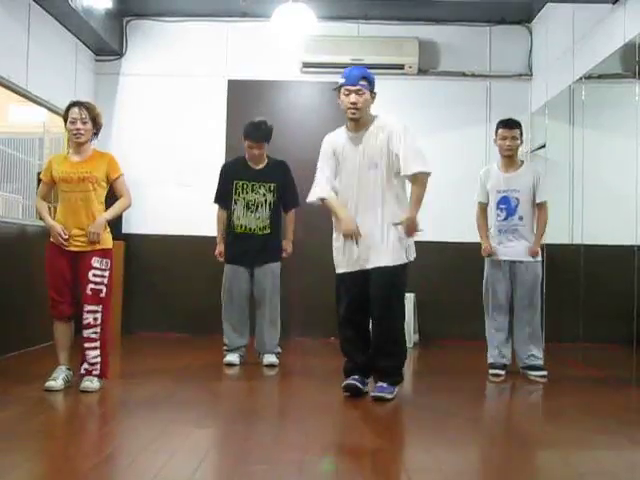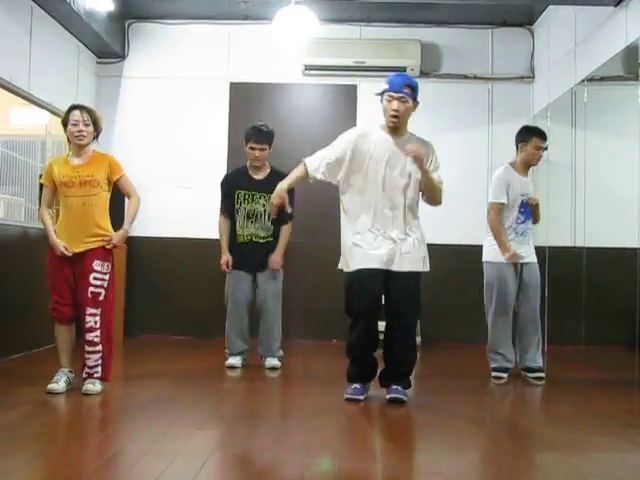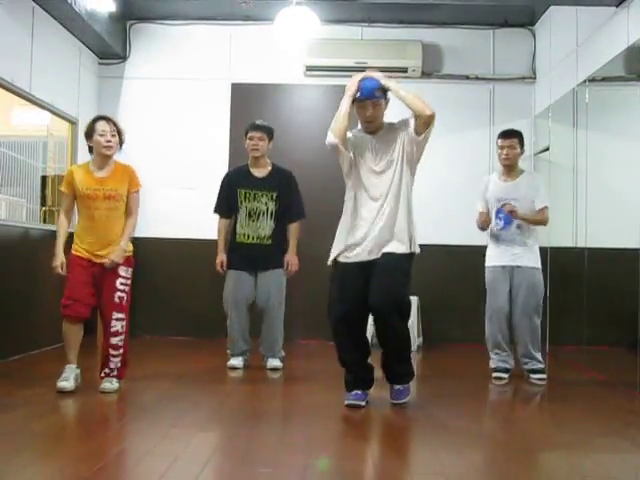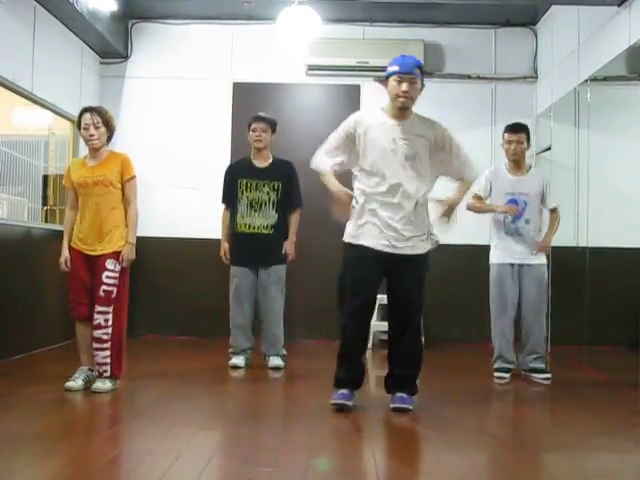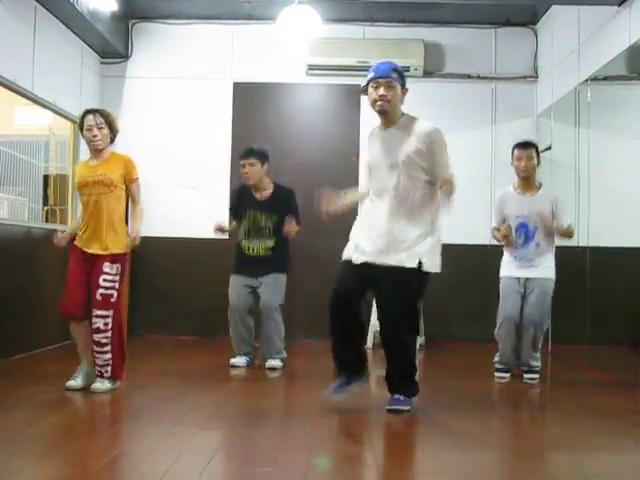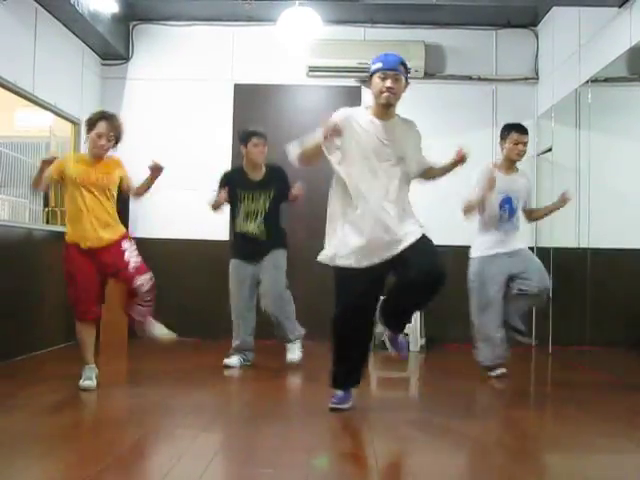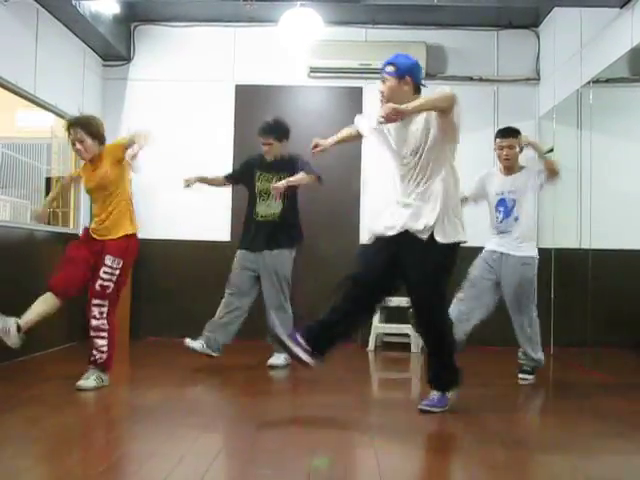
dt=0.7s
person 1, frame 1
left shoulder: (392, 130)
right shoulder: (332, 142)
left elbow: (419, 171)
right elbow: (323, 190)
left wrist: (412, 211)
right wrist: (342, 217)
left hip: (389, 240)
right hip: (351, 243)
left knee: (386, 311)
right knee: (349, 313)
left ankle: (387, 377)
right ankle: (356, 371)
person 1, frame 2
left shoulder: (423, 148)
right shoulder: (358, 138)
left elbow: (435, 199)
right elbow: (315, 164)
left wrist: (422, 168)
right wrist: (283, 186)
left hip: (406, 249)
right hip: (363, 247)
left knee: (404, 317)
right knee: (363, 314)
left ankle: (396, 380)
right ankle: (359, 378)
person 1, frame 3
left shoulder: (403, 136)
right shoulder: (351, 143)
left elbow: (427, 116)
right elbow: (335, 138)
left wrist: (391, 85)
right wrist: (349, 93)
left hip: (393, 245)
right hip: (351, 247)
left knee: (389, 313)
right knee: (343, 318)
left ankle: (400, 377)
right ankle: (357, 383)
person 1, frame 4
left shoulder: (435, 132)
right shoulder: (360, 123)
left elbow: (465, 171)
right elbow: (323, 158)
left wrist: (455, 197)
right wrist: (334, 186)
left hip: (412, 240)
right hip: (365, 234)
left knee: (408, 316)
right knee: (355, 310)
left ankle: (402, 386)
right ankle: (346, 384)
person 1, frame 5
left shoulder: (425, 132)
right shoulder: (375, 136)
left elbow: (444, 181)
left wrist: (445, 190)
right wrist: (347, 200)
left hip: (408, 245)
right hip: (365, 241)
left knee: (398, 323)
right knee: (341, 306)
left ankle: (402, 389)
right ankle: (351, 372)
person 1, frame 6
left shoulder: (410, 131)
right shoulder: (344, 120)
left elbow: (422, 172)
right elbow: (299, 158)
left wrist: (451, 165)
right wrist: (322, 139)
left hip: (402, 232)
right hip: (354, 238)
left knee: (429, 275)
right knee: (350, 317)
left ankle: (392, 319)
right ankle: (344, 384)
person 1, frame 7
left shoulder: (434, 116)
right shoulder: (384, 121)
left elbow: (449, 98)
right elbow: (360, 126)
left wrist: (404, 108)
right wrist: (328, 142)
left hip: (434, 228)
right hip: (397, 223)
left knee: (428, 309)
right knee: (363, 284)
left ankle: (444, 383)
right ankle: (312, 342)
person 2, frame 1
left shoulder: (106, 160)
right shoulder: (55, 162)
left elbow: (125, 198)
right elbow: (41, 199)
left wrist: (103, 219)
right wrist: (50, 224)
left hip: (96, 245)
right hip: (62, 244)
left knee: (93, 309)
right knee: (61, 308)
left ankle: (93, 371)
right ankle: (63, 368)
person 2, frame 2
left shoulder: (107, 162)
right shoulder: (55, 166)
left elbow: (133, 197)
right elbow: (45, 207)
left wrist: (124, 230)
right wrist: (52, 237)
left hip: (98, 247)
right hip: (63, 248)
left knee: (95, 311)
right knee: (62, 311)
left ankle: (95, 374)
right ankle: (65, 371)
person 2, frame 3
left shoulder: (127, 173)
right shoulder: (74, 174)
left elbow: (132, 215)
right elbow: (64, 215)
left wrist: (122, 248)
right wrist: (59, 251)
left hip: (116, 256)
right hip: (82, 255)
left knee: (115, 318)
right knee: (73, 310)
left ankle: (111, 373)
right ankle: (72, 368)
person 2, frame 4
left shoulder: (121, 161)
right shoulder: (74, 168)
left elbow: (131, 205)
right elbow: (71, 209)
left wrist: (131, 243)
right wrist: (65, 246)
left hip: (112, 247)
right hip: (80, 248)
left knee: (105, 310)
right knee: (81, 310)
left ankle: (108, 373)
right ankle: (86, 368)
person 2, frame 5
left shoulder: (123, 162)
right shoulder: (81, 168)
left elbow: (136, 201)
left wrist: (135, 227)
right wrist: (68, 230)
left hip: (113, 249)
right hip: (82, 246)
left knee: (104, 310)
right knee: (72, 308)
left ankle: (109, 374)
right ankle: (85, 364)
person 2, frame 6
left shoulder: (116, 166)
right shoulder: (68, 162)
left elbow: (135, 193)
right elbow: (38, 187)
left wrist: (152, 177)
right wrist: (43, 167)
left hip: (114, 238)
right hip: (80, 245)
left knee: (142, 281)
right knee: (85, 309)
left ankle: (143, 320)
right ankle: (89, 368)
person 2, frame 7
left shoulder: (114, 151)
right shoulder: (85, 165)
left elbow: (141, 136)
right elbow: (69, 179)
left wrist: (132, 151)
right wrist: (48, 204)
left hip: (121, 238)
right hip: (94, 235)
left knee: (102, 300)
right knee: (61, 285)
left ankle: (100, 369)
person 3, frame 1
left shoulder: (533, 172)
right shoulder: (487, 174)
left elbow: (542, 211)
right elbow: (481, 212)
left wrist: (538, 241)
right wrist: (484, 241)
left hip: (526, 254)
right hip: (496, 254)
left knee: (527, 308)
right knee: (496, 308)
left ankle: (531, 359)
right ankle: (498, 358)
person 3, frame 2
left shoulder: (529, 180)
right shoulder: (503, 175)
right elbow: (493, 215)
left wrist: (536, 207)
right wrist: (505, 250)
left hip: (527, 257)
right hip: (499, 257)
left knee: (530, 312)
right knee: (501, 311)
left ankle: (531, 362)
right ankle: (501, 362)
person 3, frame 3
left shoulder: (532, 182)
right shoulder: (489, 183)
left elbow: (544, 218)
right elbow: (481, 218)
left wrist: (520, 214)
right wrist: (483, 224)
left hip: (527, 260)
right hip: (497, 260)
left knee: (526, 314)
right knee: (495, 314)
left ankle: (532, 363)
right ankle: (501, 362)
person 3, frame 4
left shoulder: (539, 177)
right shoulder: (494, 174)
left elbow: (554, 212)
right elbow: (472, 203)
left wrist: (549, 236)
right wrist: (497, 207)
left hip: (534, 257)
right hip: (503, 256)
left knee: (534, 311)
right knee: (502, 310)
left ankle: (534, 362)
right ankle: (504, 362)
person 3, frame 5
left shoulder: (550, 199)
right shoulder: (503, 197)
left elbow: (569, 232)
right elbow: (497, 231)
left wrist: (553, 228)
right wrist: (501, 236)
left hip: (541, 272)
right hip: (511, 271)
left knee: (535, 319)
right knee: (507, 317)
left ankle: (530, 362)
right ankle: (505, 361)
person 3, frame 6
left shoulder: (524, 180)
right shoulder: (487, 174)
left elbow: (530, 215)
right elbow: (467, 210)
left wrist: (557, 205)
right wrist: (484, 194)
left hip: (516, 250)
right hip: (487, 253)
left knee: (540, 286)
right knee: (487, 306)
left ankle: (511, 318)
right ankle: (490, 358)
person 3, frame 7
left shoulder: (532, 175)
right shoulder: (488, 179)
left elbow: (554, 172)
right elbow: (465, 199)
left wrist: (535, 147)
left hip: (522, 255)
right hip: (493, 251)
left knee: (523, 310)
right knee: (472, 293)
left ankle: (531, 361)
person 4, frame 1
left shoulder: (280, 169)
right shoulder: (230, 169)
left elbow: (290, 208)
right elbow: (223, 208)
left wrist: (288, 239)
right wrist: (219, 240)
left hip: (268, 250)
right hip: (236, 248)
left knee: (268, 300)
right knee: (233, 299)
left ankle: (269, 349)
right ankle: (234, 348)
person 4, frame 2
left shoulder: (282, 180)
right shoulder: (232, 179)
left elbow: (286, 222)
right elbow: (225, 218)
left wrist: (279, 252)
right wrist: (225, 251)
left hip: (269, 255)
right hip: (239, 256)
left knee: (271, 306)
right knee: (236, 305)
left ankle: (270, 353)
right ankle: (236, 351)
person 4, frame 3
left shoulder: (284, 178)
right shoulder: (233, 177)
left elbow: (294, 218)
right elbow: (224, 218)
left wrist: (292, 252)
right wrist: (221, 251)
left hip: (273, 257)
right hip: (239, 255)
left knee: (273, 307)
right knee: (235, 305)
left ankle: (272, 354)
right ankle: (238, 352)
person 4, frame 4
left shoulder: (285, 169)
right shoulder: (235, 169)
left elbow: (294, 208)
right elbow: (228, 207)
left wrist: (291, 239)
right wrist: (224, 240)
left hip: (273, 250)
right hip: (241, 249)
left knee: (272, 302)
right knee: (240, 301)
left ankle: (274, 352)
right ankle: (240, 350)
person 4, frame 5
left shoulder: (284, 197)
right shoulder: (239, 194)
left elbow: (294, 226)
left wrist: (292, 229)
right wrist: (227, 229)
left hip: (273, 266)
right hip: (243, 265)
left knee: (270, 306)
right knee: (237, 305)
left ankle: (274, 355)
right ankle: (244, 352)
person 4, frame 6
left shoulder: (277, 174)
right shoulder: (231, 177)
left elbow: (288, 198)
right elbow: (215, 206)
left wrist: (295, 194)
right wrist: (218, 201)
left hip: (272, 250)
right hip: (241, 253)
left knee: (274, 295)
right knee: (240, 301)
left ankle: (293, 339)
right ankle: (243, 351)
person 4, frame 7
left shoulder: (293, 161)
right shoulder: (253, 163)
left elbow: (312, 178)
right elbow: (225, 180)
left wrist: (286, 182)
right wrist: (199, 179)
left hip: (281, 243)
right hip: (250, 241)
left knee: (276, 298)
right knee: (236, 292)
left ankle: (282, 349)
right ankle: (210, 340)
